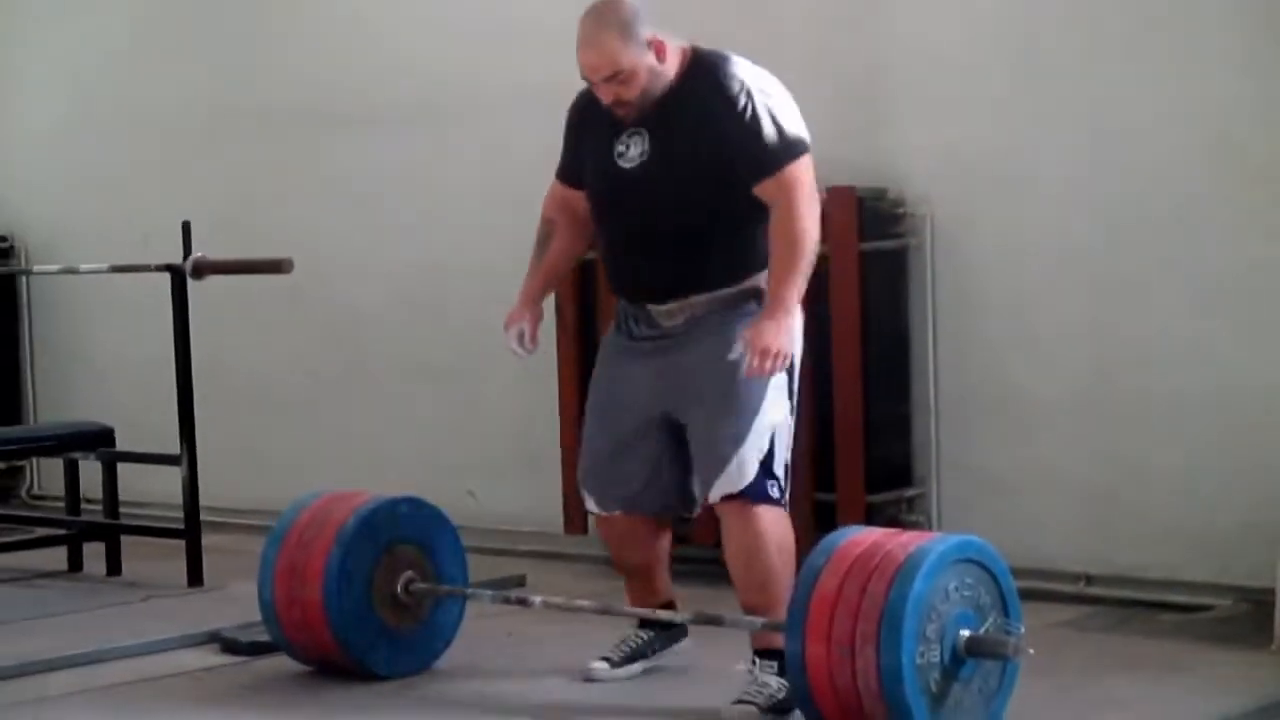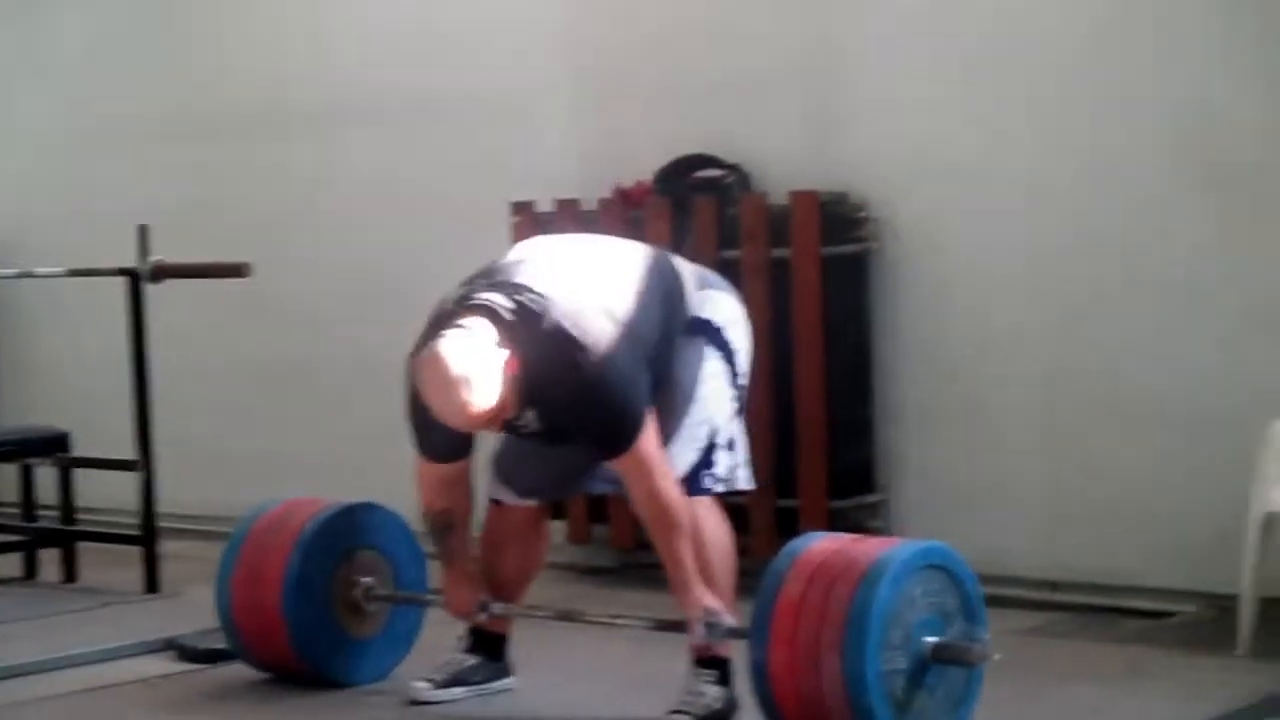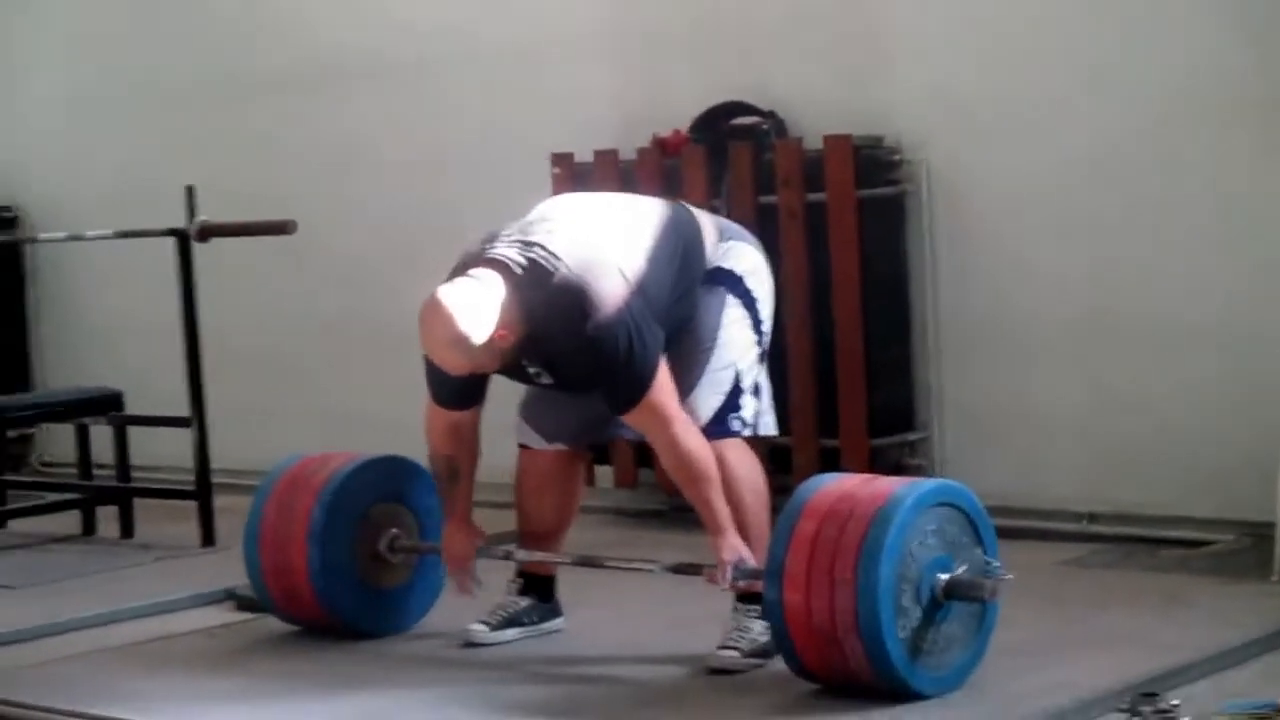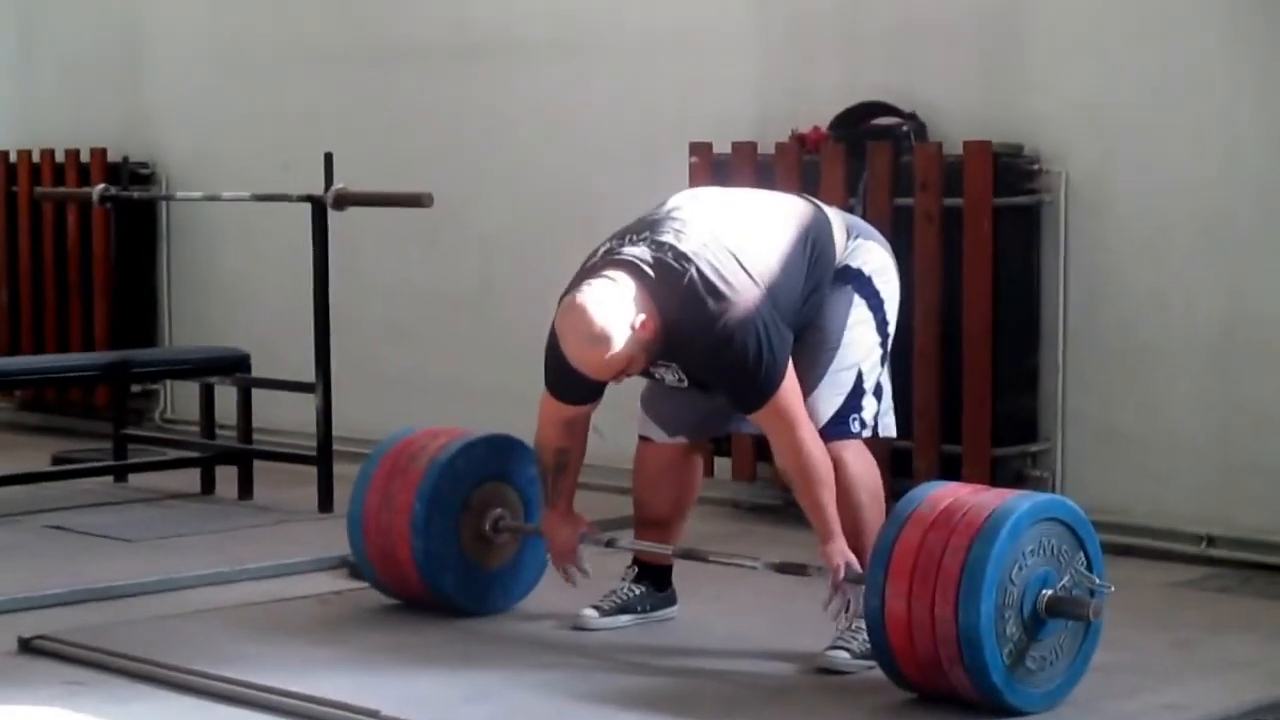
dt=1s
person 1, frame 1
left shoulder: (737, 96)
right shoulder: (591, 113)
left elbow: (795, 202)
right elbow: (567, 209)
left wrist: (781, 312)
right wrist: (532, 296)
left hip: (734, 320)
right hip: (639, 327)
left knee: (741, 486)
right knee: (614, 492)
left ankle: (774, 662)
right ankle: (658, 620)
person 1, frame 2
left shoulder: (591, 361)
right shoulder: (441, 370)
left elbow: (648, 484)
right elbow: (442, 483)
left wrist: (691, 588)
right wrist: (458, 572)
left knee: (683, 484)
right knee: (515, 491)
left ankle: (713, 677)
right ankle: (486, 653)
person 1, frame 3
left shoulder: (597, 321)
right shoulder: (461, 316)
left elbow: (668, 432)
right elbow: (451, 425)
left wrist: (723, 534)
right wrist: (456, 524)
left hip: (714, 271)
left knee: (713, 432)
right knee: (544, 435)
left ankle: (756, 610)
right ankle: (535, 593)
person 1, frame 4
left shoulder: (729, 322)
right shoulder: (586, 320)
left elbow: (791, 434)
right elbow: (562, 418)
left wrist: (831, 541)
right wrist: (557, 512)
left hip: (843, 268)
left knee: (833, 432)
right knee: (664, 426)
right ankle: (650, 582)
